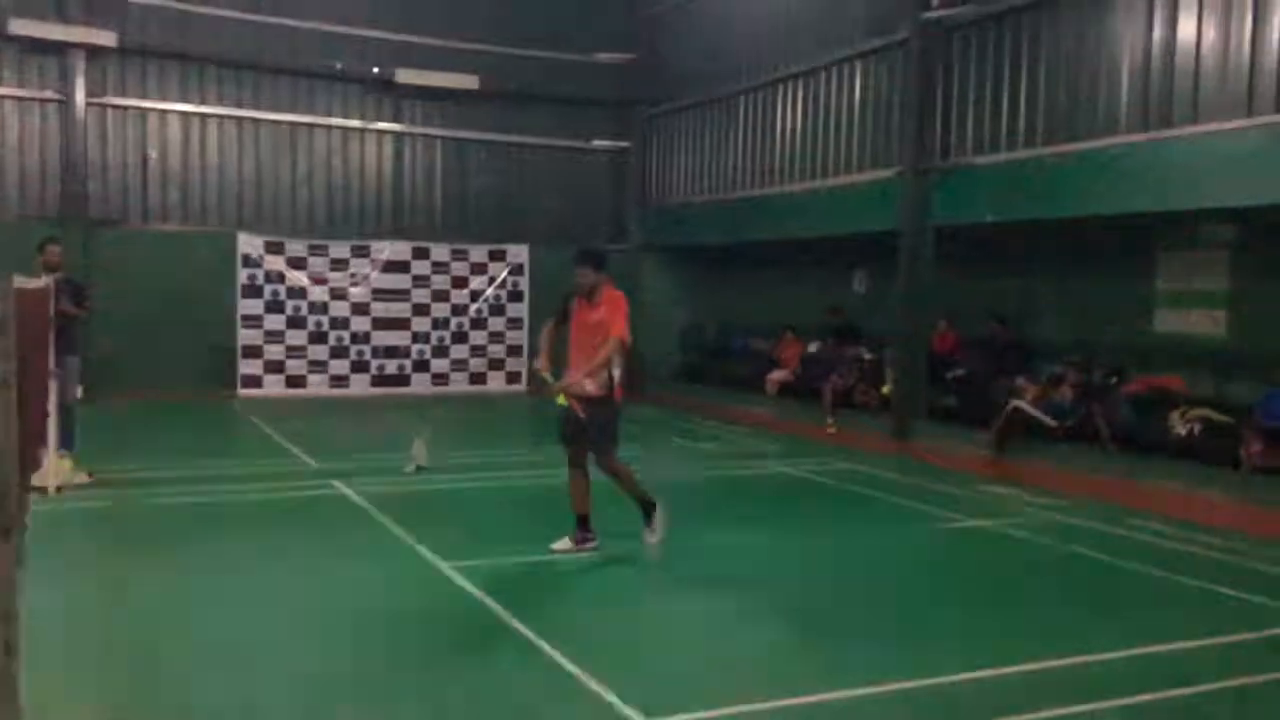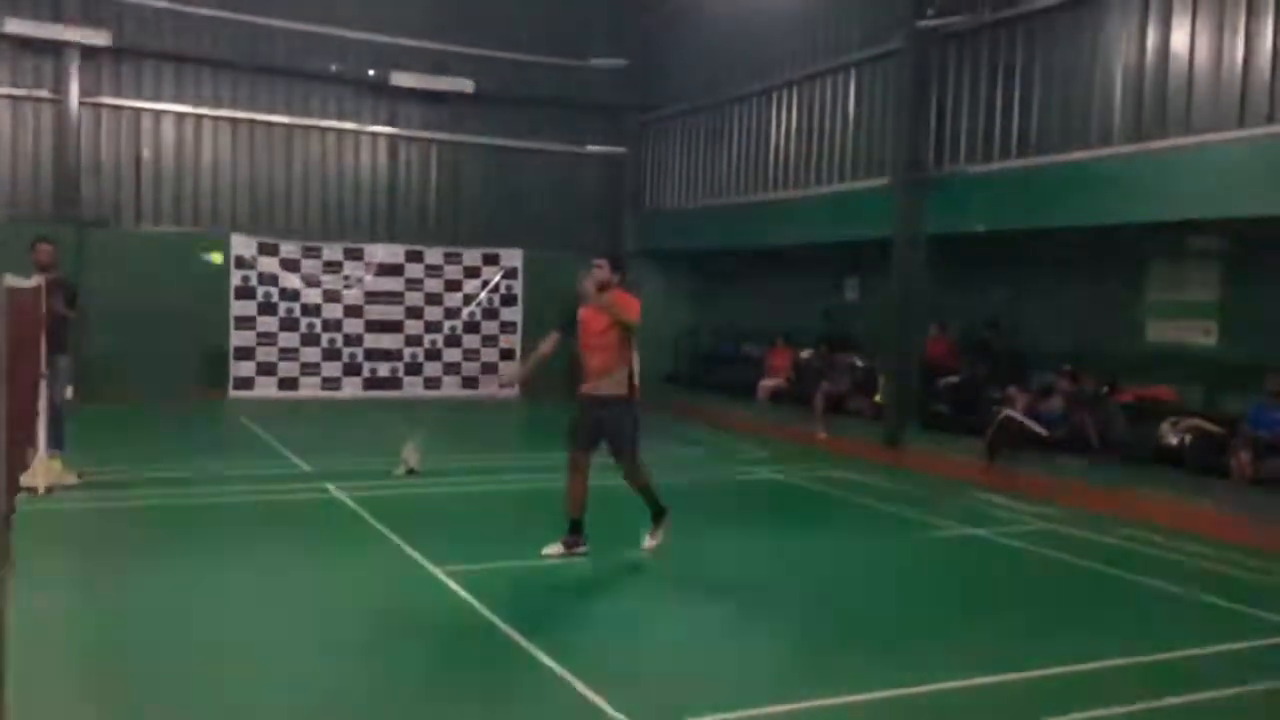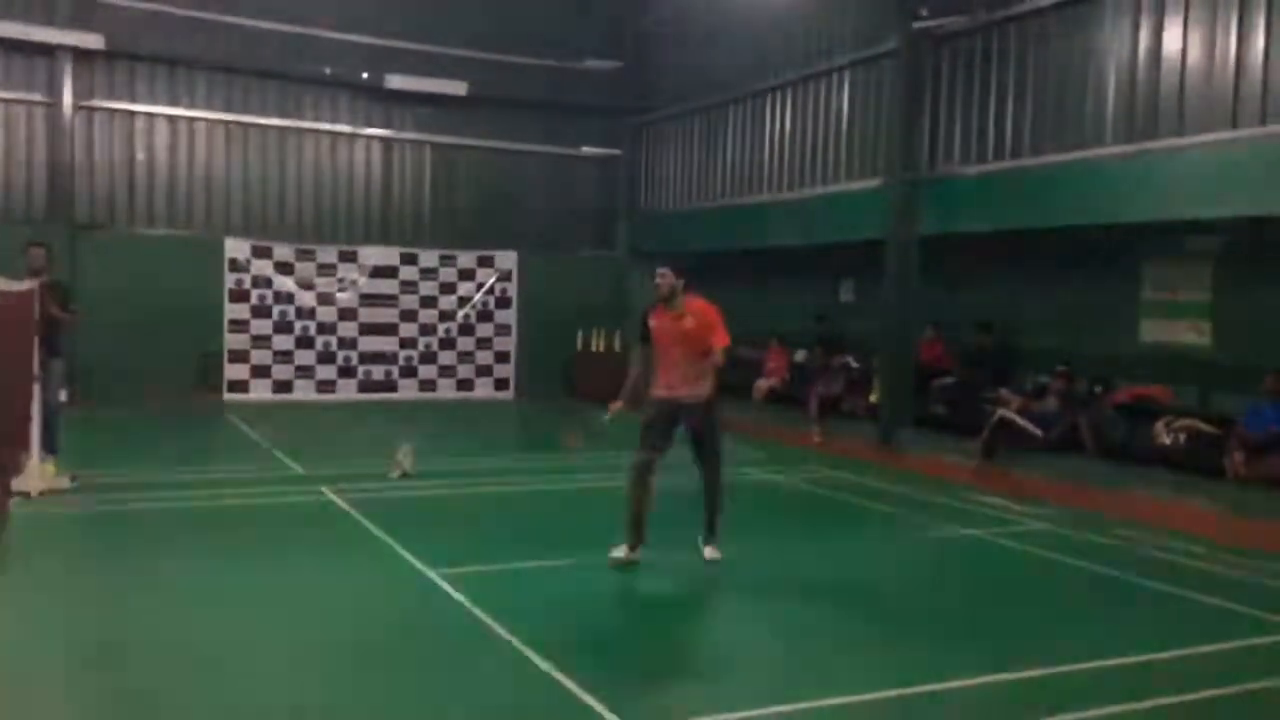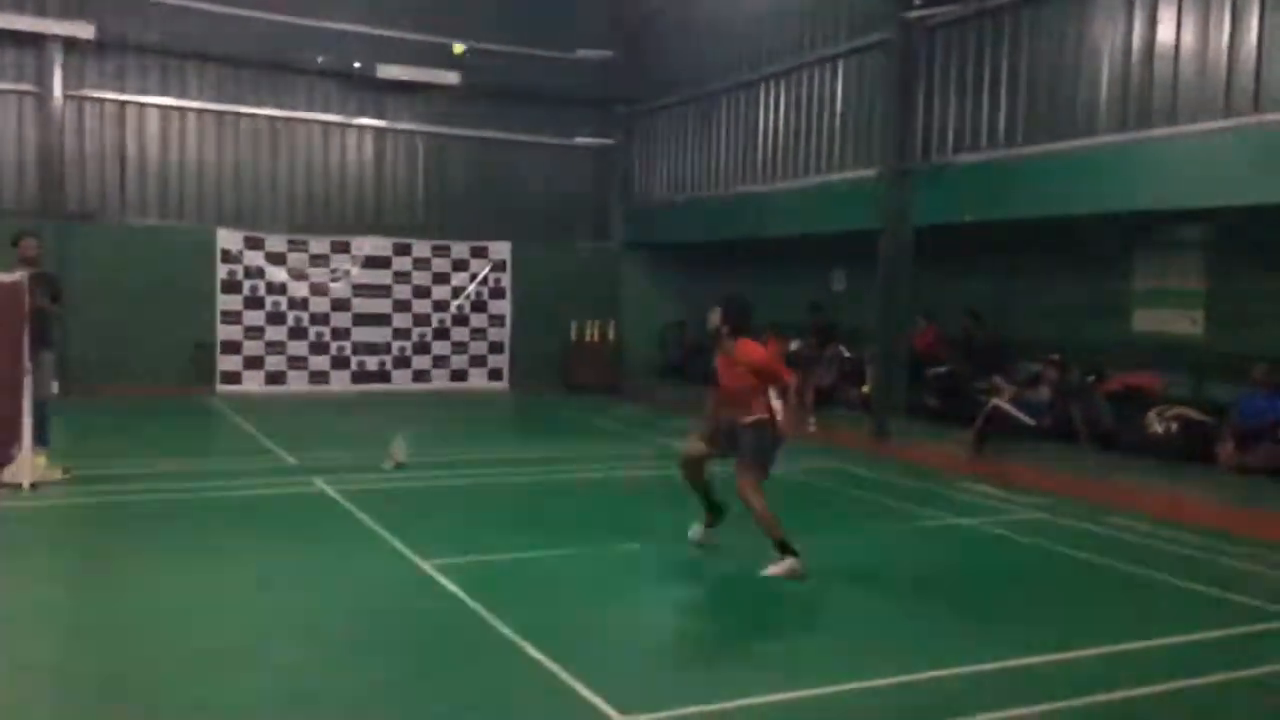
dt=0.5s
person 1, frame 1
left shoulder: (616, 302)
right shoulder: (574, 300)
left elbow: (611, 348)
right elbow: (551, 326)
left wrist: (577, 376)
right wrist: (543, 356)
left hip: (601, 394)
right hip: (575, 393)
left knee: (606, 460)
right knee: (575, 459)
left ankle: (650, 508)
right ankle: (584, 532)
person 1, frame 2
left shoulder: (628, 304)
right shoulder: (581, 307)
left elbow: (631, 324)
right elbow: (554, 340)
left wrist: (598, 300)
right wrist: (522, 371)
left hip: (619, 396)
right hip: (589, 395)
left knee: (629, 464)
right knee: (577, 463)
left ankle: (658, 514)
right ankle: (575, 536)
person 1, frame 3
left shoulder: (704, 310)
right shoulder: (652, 315)
left elbow: (718, 356)
right elbow: (641, 358)
left wrist: (699, 372)
right wrist: (624, 397)
left hip: (699, 401)
right hip: (661, 399)
left knee: (710, 472)
right knee: (642, 464)
left ankle: (709, 538)
right ankle: (635, 541)
person 1, frame 4
left shoulder: (755, 356)
right shoulder: (721, 355)
left elbow: (790, 384)
left wrist: (786, 421)
right wrist: (707, 426)
left hip: (761, 424)
right hip: (732, 421)
left knee: (746, 487)
right knee: (689, 457)
left ankle: (788, 556)
right ankle: (713, 512)
person 2, frame 1
left shoulder: (74, 286)
left elbow: (85, 314)
left wrist: (69, 309)
left hip: (67, 350)
left knee: (67, 401)
left ankle: (65, 450)
person 2, frame 2
left shoulder: (65, 286)
left elbow: (75, 315)
left wrist: (61, 310)
left hip: (58, 350)
left knee: (56, 401)
left ankle: (55, 450)
person 2, frame 3
left shoulder: (58, 288)
left elbow: (69, 319)
left wrist: (54, 312)
left hip: (51, 354)
left knee: (50, 405)
left ankle: (49, 455)
person 2, frame 4
left shoulder: (48, 279)
left elbow: (58, 310)
left wrist: (44, 304)
left hip: (42, 344)
left knee: (41, 398)
left ankle: (40, 449)
